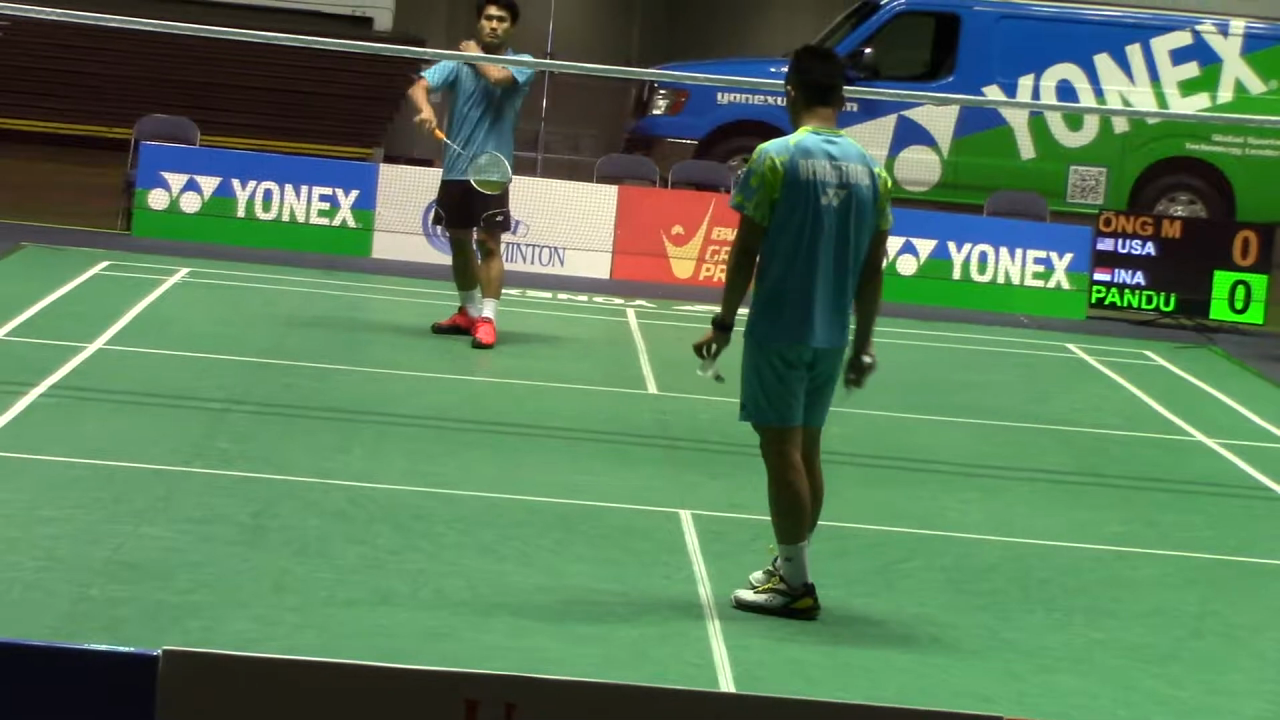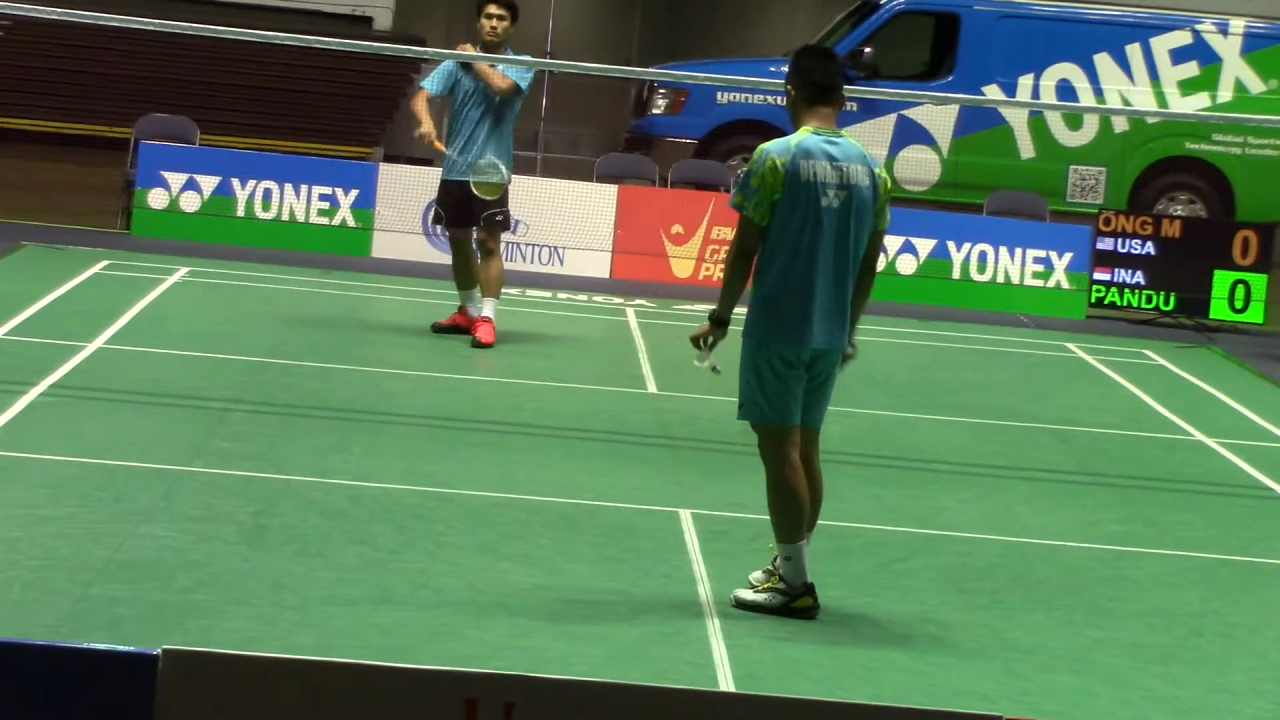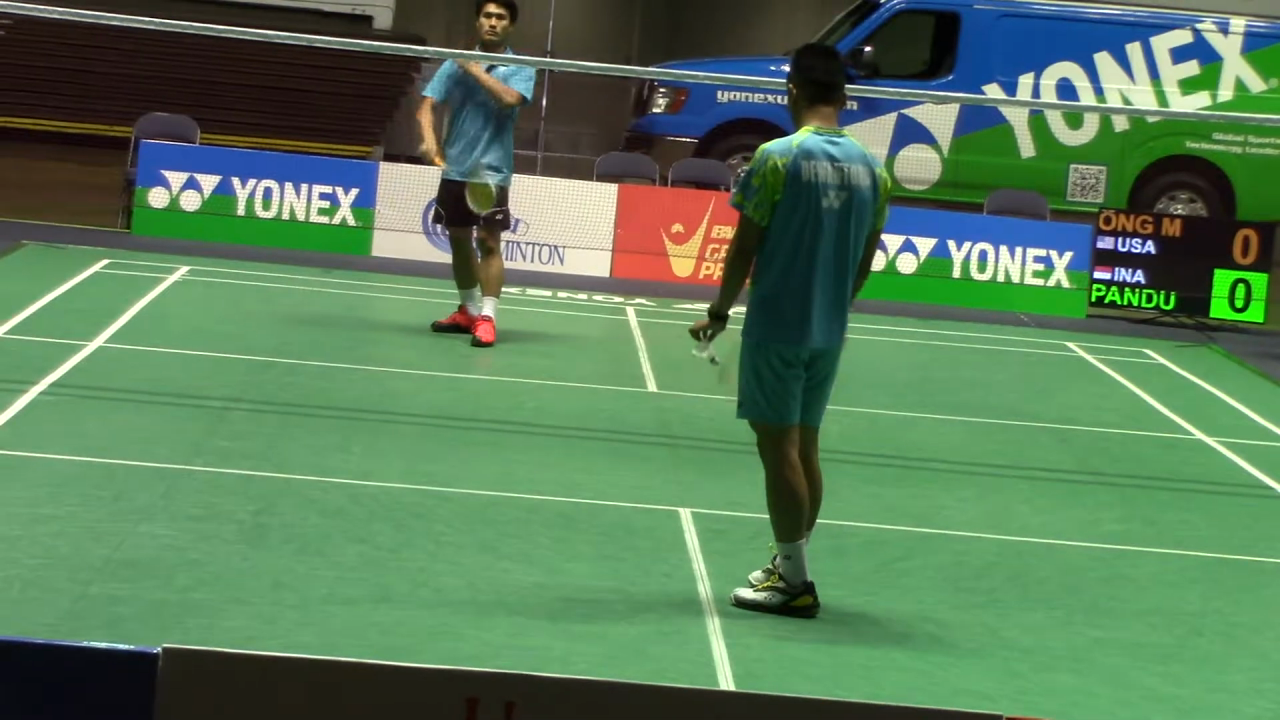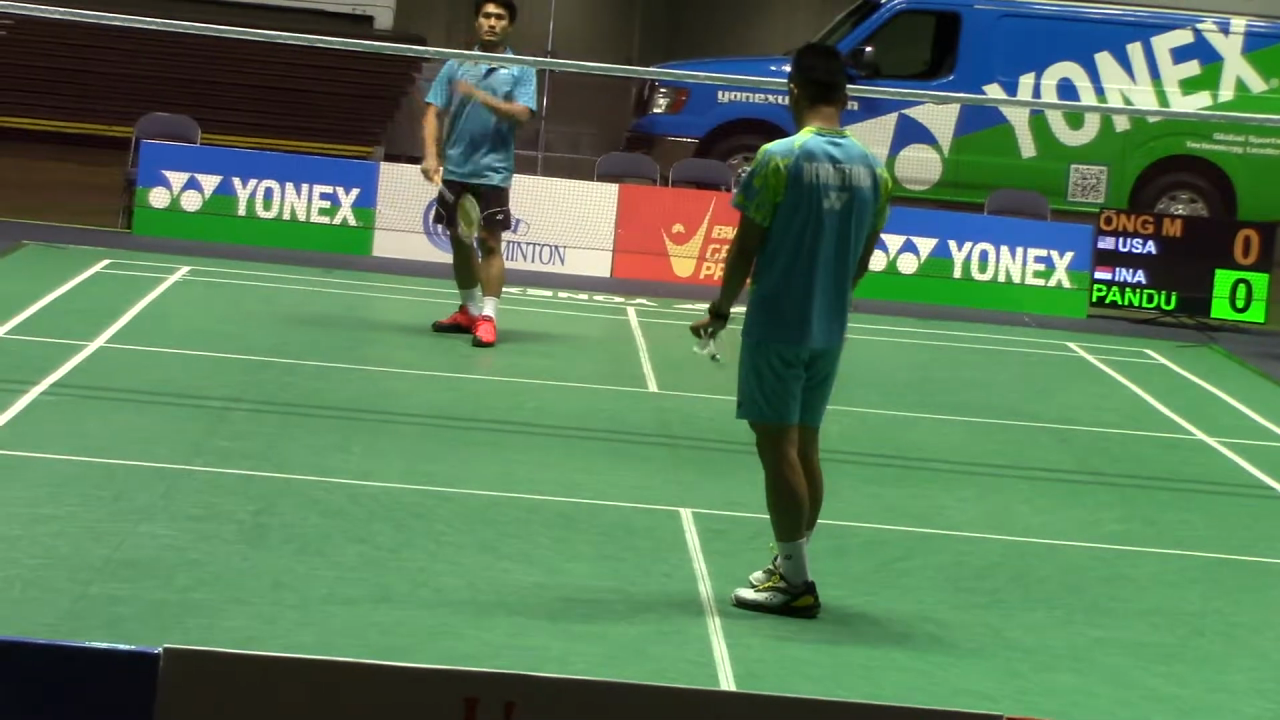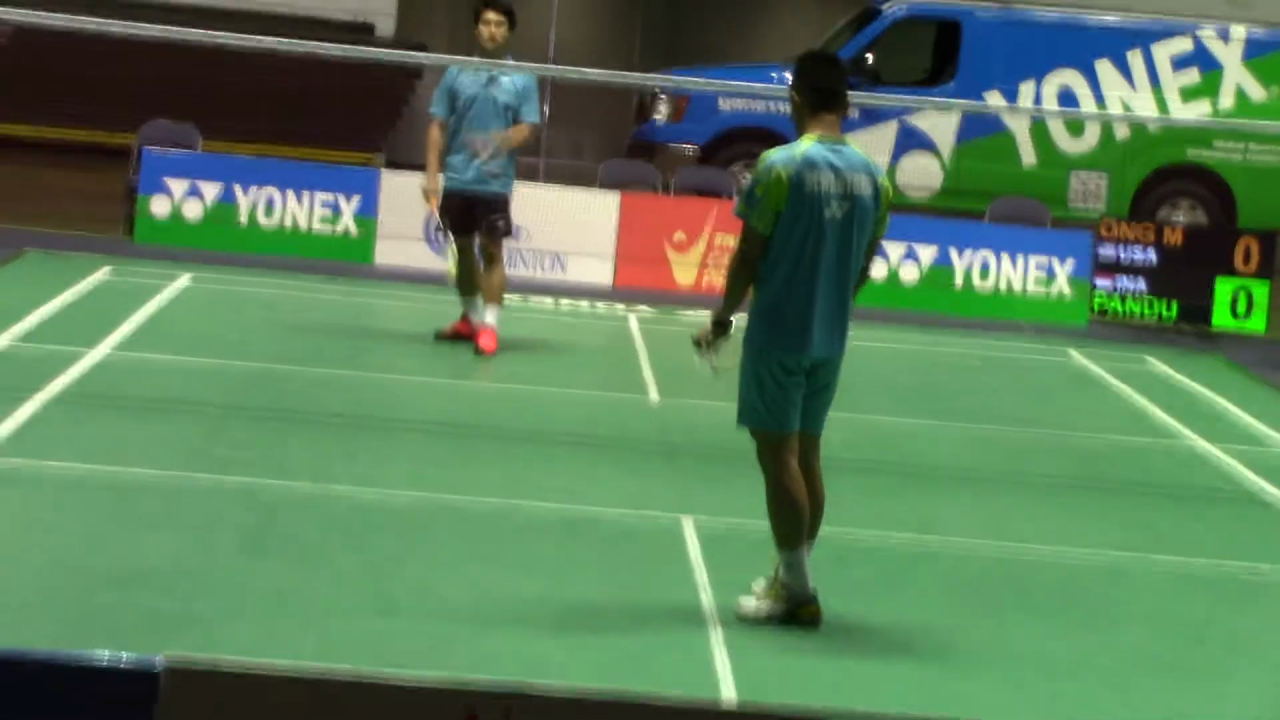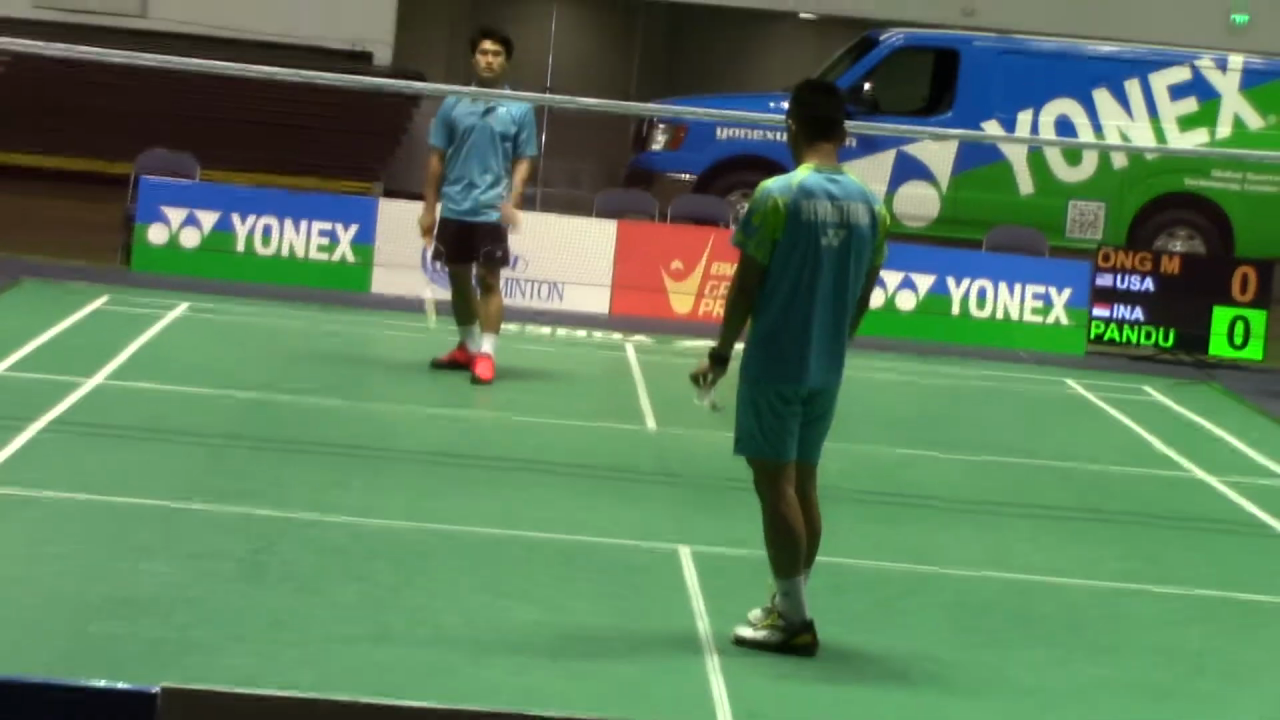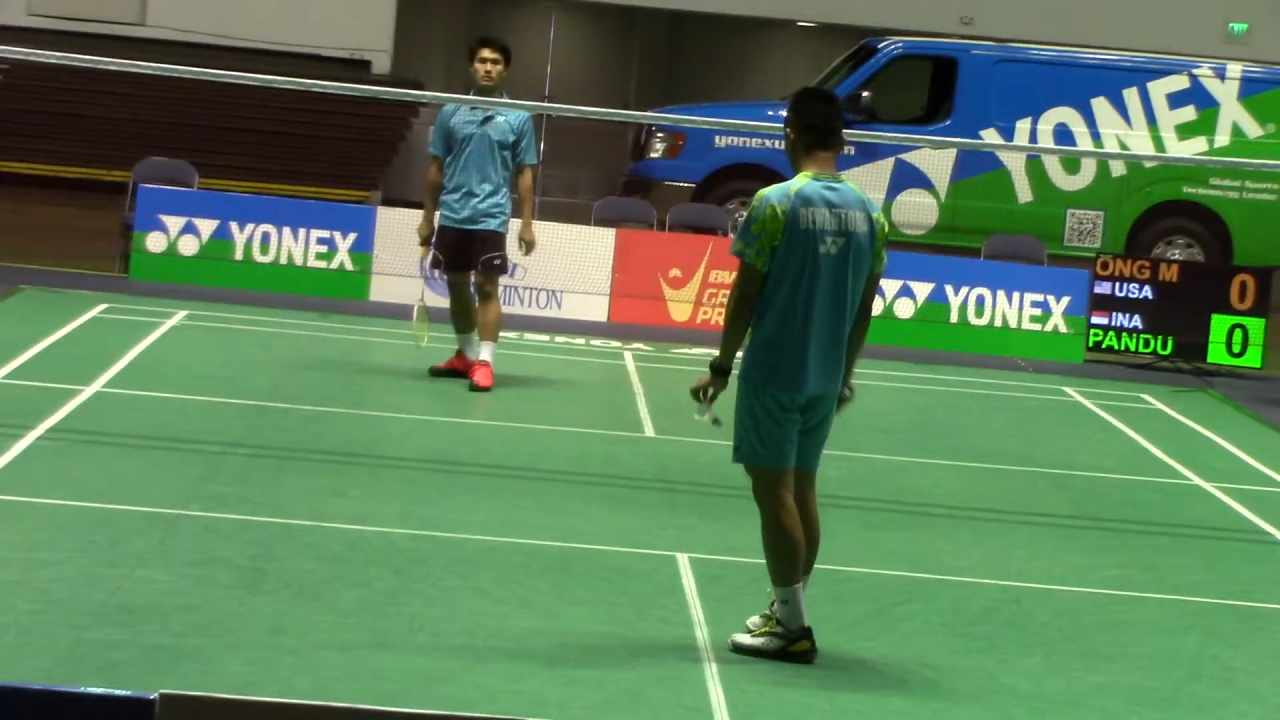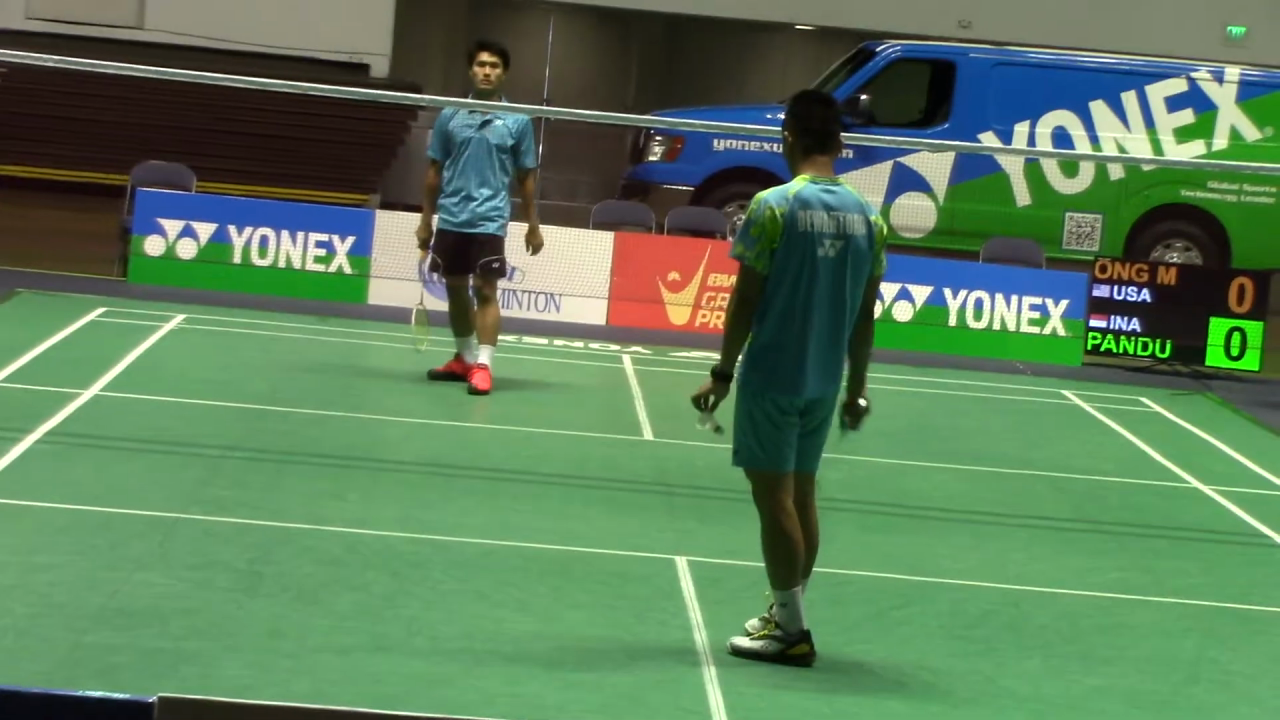
dt=0.1s
person 1, frame 1
left shoulder: (774, 156)
right shoulder: (871, 169)
left elbow: (746, 252)
right elbow: (872, 268)
left wrist: (723, 322)
right wrist: (862, 344)
left hip: (779, 330)
right hip: (831, 336)
left knee: (781, 450)
right knee: (805, 450)
left ankle: (795, 585)
right ankle: (788, 567)
person 1, frame 2
left shoulder: (776, 156)
right shoulder: (871, 169)
left elbow: (745, 249)
right elbow: (868, 264)
left wrist: (720, 317)
left hip: (777, 328)
right hip: (830, 334)
left knee: (779, 448)
right knee: (804, 449)
left ankle: (795, 583)
right ankle: (788, 566)
person 1, frame 3
left shoulder: (777, 156)
right shoulder: (872, 169)
left elbow: (745, 248)
right elbow: (863, 262)
left wrist: (718, 312)
left hip: (776, 328)
right hip: (828, 333)
left knee: (779, 447)
right knee: (804, 448)
left ankle: (795, 582)
right ankle: (788, 565)
person 1, frame 4
left shoulder: (779, 157)
right shoulder: (872, 169)
left elbow: (747, 247)
right elbow: (862, 259)
left wrist: (719, 309)
left hip: (776, 328)
right hip: (828, 333)
left knee: (777, 447)
right knee: (804, 447)
left ankle: (795, 581)
right ankle: (789, 566)
person 1, frame 5
left shoulder: (781, 165)
right shoulder: (873, 177)
left elbow: (749, 257)
right elbow: (861, 268)
left wrist: (721, 320)
left hip: (777, 337)
right hip: (829, 342)
left knee: (778, 456)
right knee: (805, 455)
left ankle: (796, 592)
right ankle: (791, 577)
person 1, frame 6
left shoulder: (778, 193)
right shoulder: (870, 206)
left elbow: (747, 286)
right elbow: (862, 297)
left wrist: (720, 353)
left hip: (774, 365)
right hip: (824, 369)
left knee: (775, 485)
right knee: (802, 484)
left ankle: (794, 619)
right ankle: (788, 604)
person 1, frame 7
left shoulder: (775, 201)
right shoulder: (869, 214)
left elbow: (746, 295)
right elbow: (863, 308)
left wrist: (721, 365)
left hip: (773, 373)
right hip: (824, 379)
left knee: (774, 492)
right knee: (801, 491)
left ankle: (792, 627)
right ankle: (786, 611)
person 1, frame 8
left shoulder: (773, 205)
right shoulder: (867, 217)
left elbow: (746, 300)
right elbow: (864, 313)
left wrist: (722, 372)
right wrist: (857, 387)
left hip: (772, 376)
right hip: (823, 382)
left knee: (773, 496)
right knee: (800, 495)
left ankle: (791, 630)
right ankle: (785, 616)
person 2, frame 1
left shoulder: (522, 64)
right shoulder: (457, 62)
left elbow: (497, 77)
right elbow: (418, 87)
left wrist: (475, 54)
right wrist: (426, 109)
right hip: (455, 169)
left knee: (489, 244)
right knee: (459, 241)
left ankle: (487, 319)
right ankle: (468, 312)
person 2, frame 2
left shoulder: (522, 66)
right shoulder: (454, 63)
left elbow: (500, 86)
right elbow: (422, 94)
left wrist: (474, 61)
right wrist: (426, 122)
right hip: (453, 169)
left knee: (489, 243)
right knee: (459, 241)
left ankle: (487, 319)
right ankle: (467, 311)
person 2, frame 3
left shoulder: (522, 67)
right shoulder: (455, 64)
left elbow: (511, 99)
right elbow: (428, 103)
left wrist: (476, 71)
right wrist: (429, 138)
left hip: (493, 172)
right hip: (454, 169)
left knee: (489, 242)
right knee: (459, 240)
left ankle: (487, 317)
right ankle: (468, 310)
person 2, frame 4
left shoulder: (521, 70)
right shoulder: (455, 66)
left elbow: (521, 114)
right elbow: (434, 113)
left wrist: (481, 96)
right wrist: (431, 155)
left hip: (493, 173)
right hip: (455, 171)
left knee: (490, 243)
right knee: (459, 242)
left ankle: (488, 317)
right ankle: (468, 310)
person 2, frame 5
left shoulder: (522, 78)
right shoulder: (456, 73)
left elbow: (526, 129)
right elbow: (438, 126)
left wrist: (496, 143)
right wrist: (431, 173)
left hip: (494, 181)
right hip: (456, 179)
left knee: (491, 250)
right knee: (462, 249)
left ankle: (489, 325)
right ankle: (470, 319)
person 2, frame 6
left shoulder: (520, 109)
right shoulder: (452, 104)
left elbow: (523, 162)
right elbow: (437, 159)
left wrist: (511, 202)
right wrist: (429, 209)
left hip: (491, 211)
right hip: (453, 209)
left knee: (488, 280)
right knee: (458, 278)
left ankle: (486, 355)
right ankle: (467, 347)
person 2, frame 7
left shoulder: (519, 117)
right shoulder: (451, 112)
left elbow: (525, 172)
right elbow: (436, 167)
left wrist: (526, 223)
right wrist: (427, 218)
left hip: (489, 218)
right hip: (451, 217)
left knee: (487, 287)
right knee: (457, 286)
left ankle: (485, 362)
right ankle: (465, 355)
person 2, frame 8
left shoulder: (518, 121)
right shoulder: (449, 116)
left elbow: (526, 176)
right elbow: (434, 171)
left wrist: (533, 225)
right wrist: (425, 221)
left hip: (489, 221)
right hip: (450, 219)
left knee: (485, 291)
right knee: (456, 289)
left ankle: (483, 366)
right ankle: (464, 359)
